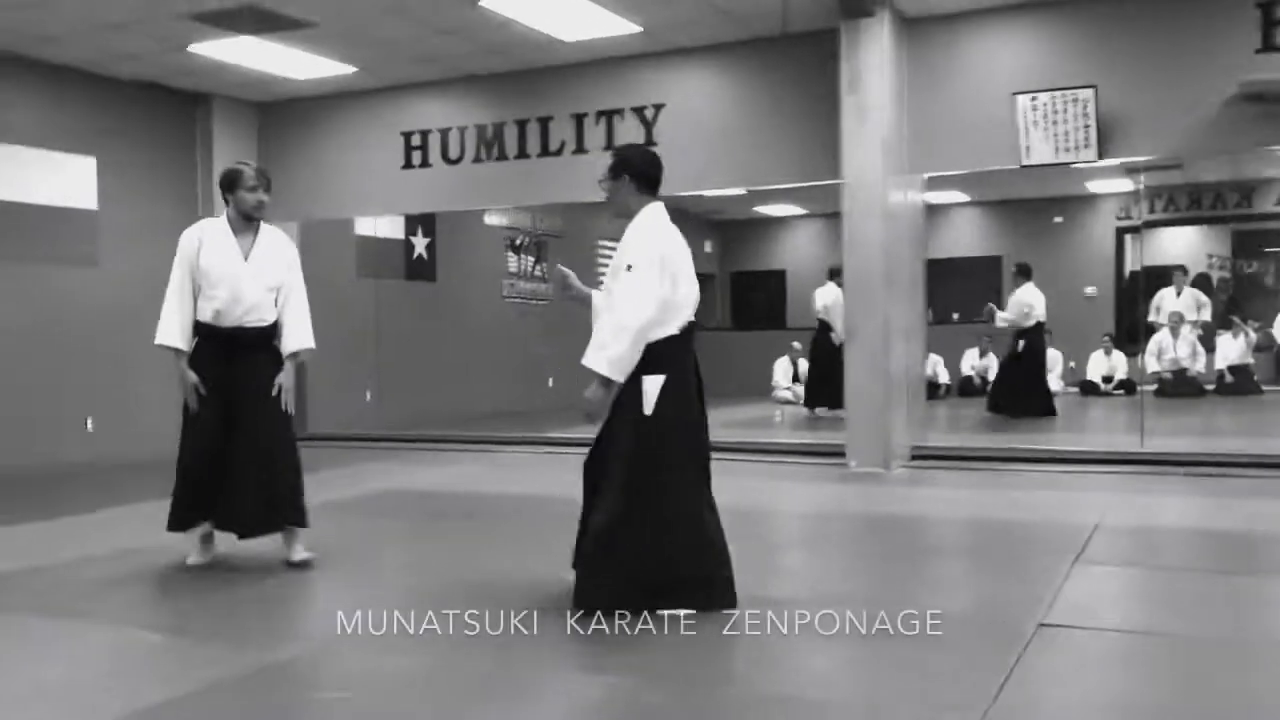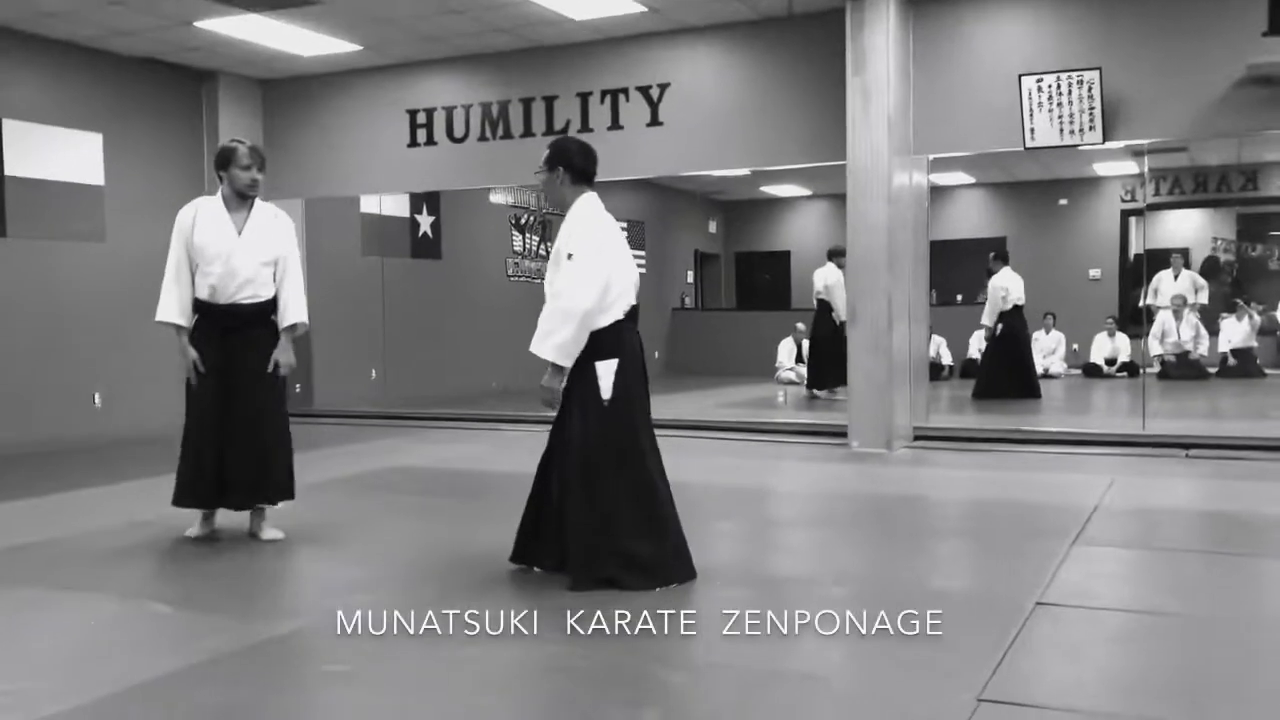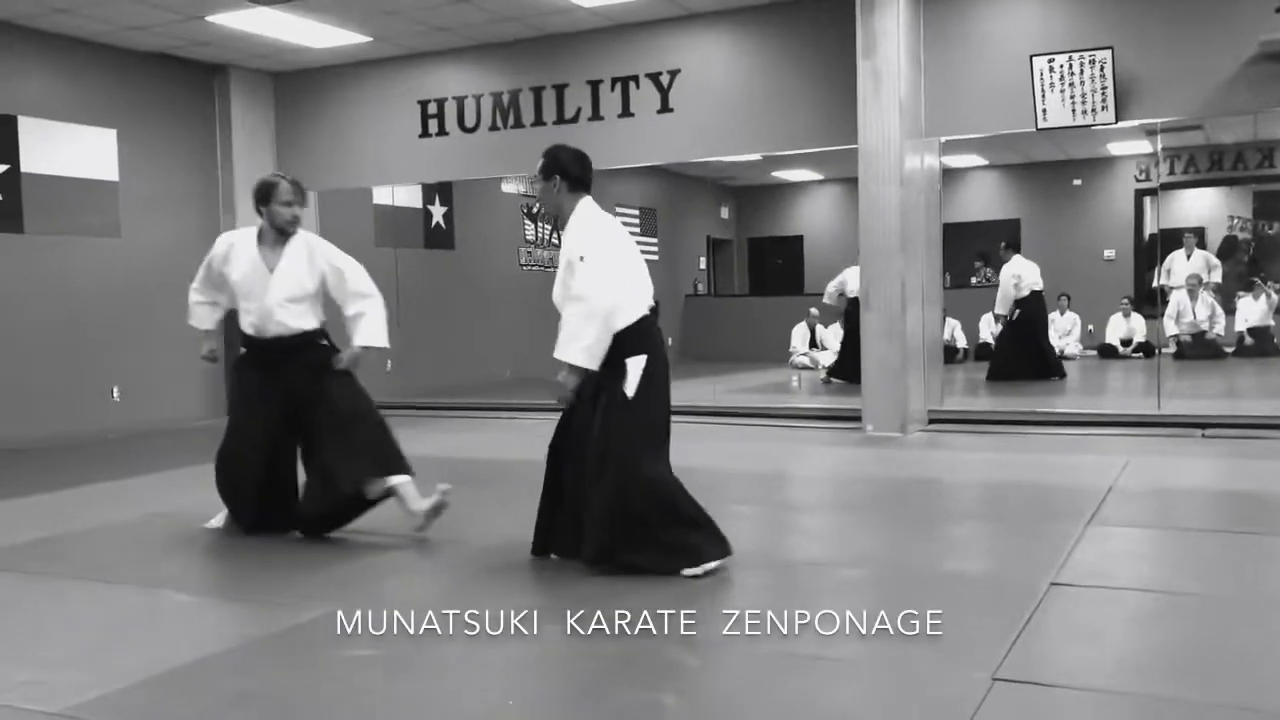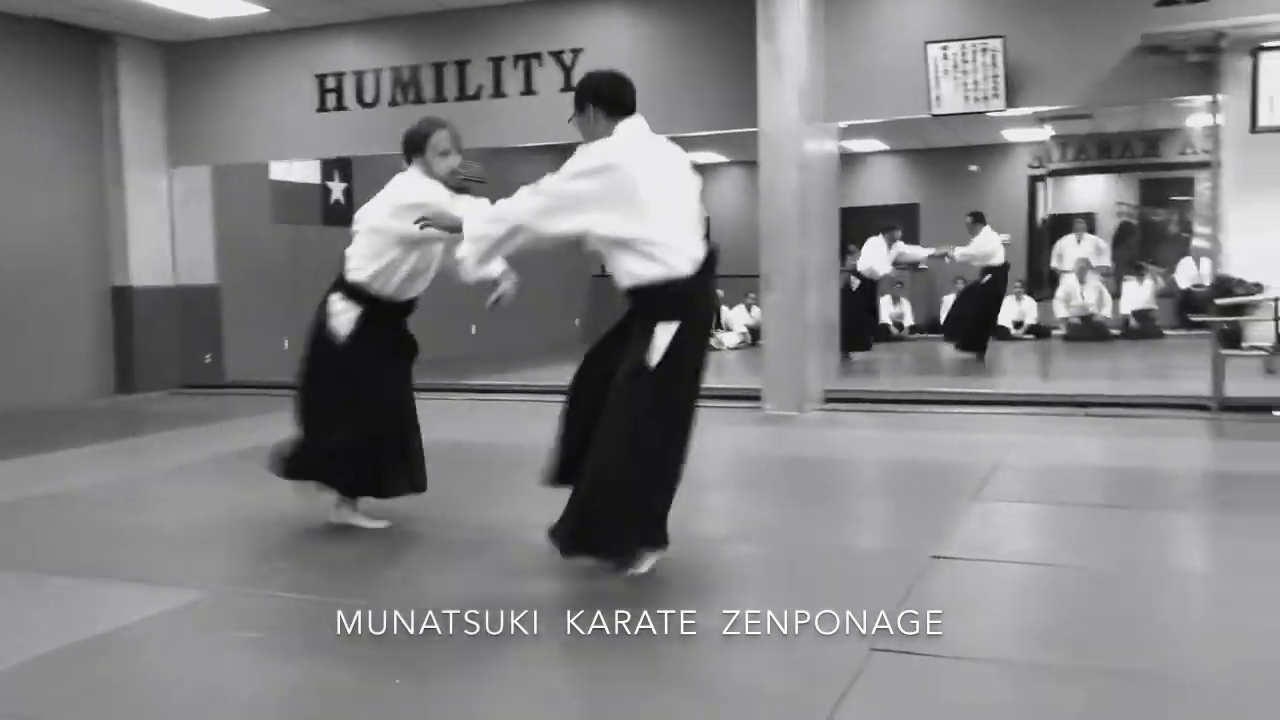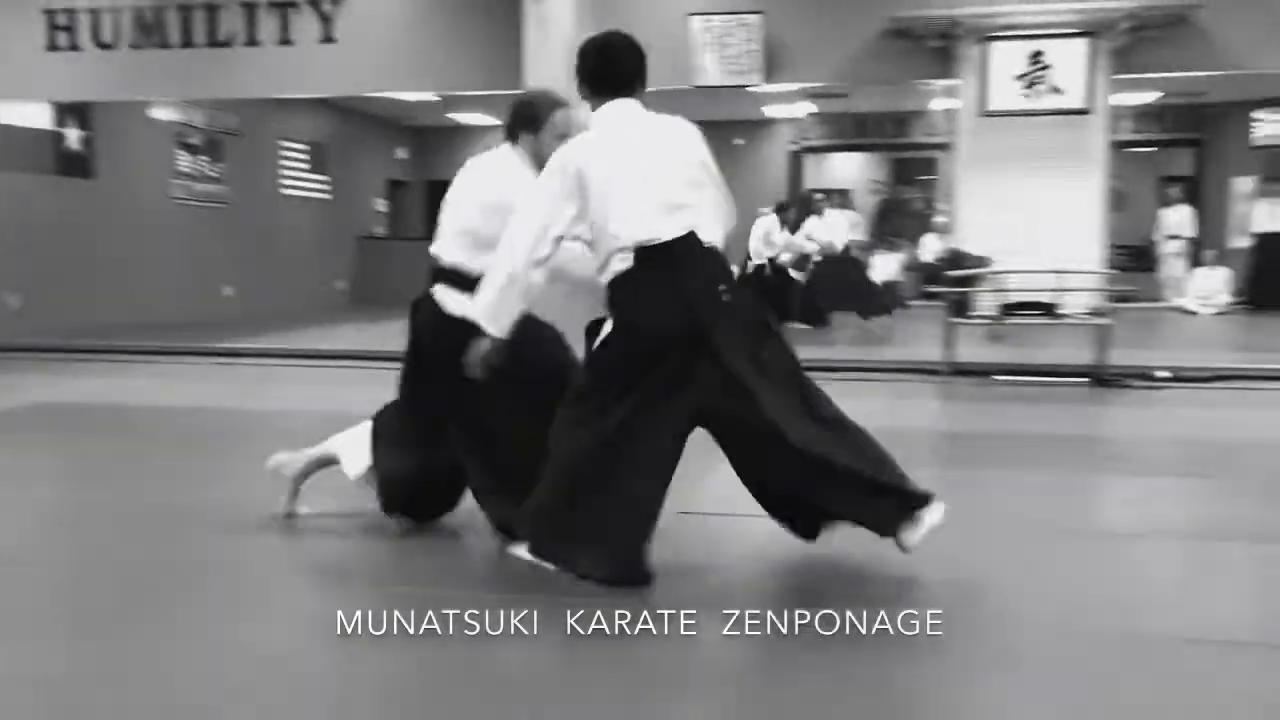
dt=0.5s
person 1, frame 1
left shoulder: (647, 235)
right shoulder: (656, 232)
left elbow: (635, 315)
left wrist: (603, 379)
right wrist: (583, 294)
left hip: (657, 373)
right hip: (659, 371)
left knee: (661, 484)
right knee: (614, 472)
left ankle: (692, 590)
person 1, frame 2
left shoulder: (583, 224)
right shoulder: (591, 220)
left elbow: (575, 302)
left wrist: (556, 367)
right wrist: (564, 364)
left hip: (604, 356)
right hip: (602, 353)
left knee: (619, 462)
right knee: (575, 458)
left ankle: (657, 564)
right ankle: (562, 552)
person 1, frame 3
left shoulder: (588, 228)
right shoulder: (587, 227)
left elbow: (596, 303)
left wrist: (573, 366)
right wrist: (580, 364)
left hip: (629, 355)
right hip: (615, 354)
left knee: (631, 459)
right knee: (577, 445)
left ankle: (698, 546)
right ankle: (578, 540)
person 1, frame 4
left shoulder: (607, 159)
right shoulder: (656, 152)
left elbow: (534, 210)
left wrist: (468, 227)
left hip: (671, 309)
right hip: (676, 299)
left knee: (638, 425)
right knee: (593, 391)
left ankle: (631, 539)
person 1, frame 5
left shoulder: (576, 156)
right shoulder: (680, 132)
left elbow: (523, 244)
right elbow: (719, 210)
left wrist: (491, 327)
left hip: (643, 300)
right hip: (706, 282)
left knee: (595, 421)
right knee: (785, 406)
left ankle: (563, 542)
right ankle: (899, 510)
person 2, frame 1
left shoulder: (282, 244)
right shoulder: (198, 237)
left elbow: (293, 305)
right elbow: (179, 300)
left wrist: (290, 366)
right wrist: (183, 363)
left hip: (260, 354)
right hip: (212, 352)
left knee: (274, 443)
right knee: (203, 447)
left ankle: (291, 536)
right ankle: (204, 536)
person 2, frame 2
left shoulder: (277, 220)
right shoulder: (193, 215)
left elbow: (290, 281)
right elbow: (178, 279)
left wrist: (288, 339)
right wrist: (185, 340)
left hip: (260, 329)
right hip: (210, 330)
left knee: (265, 422)
right knee: (206, 423)
left ankle: (258, 515)
right ankle: (207, 512)
person 2, frame 3
left shoulder: (317, 252)
right shoulder: (229, 246)
left elbow: (365, 297)
right elbow: (204, 289)
left wrist: (360, 347)
right wrist: (208, 335)
left hip: (310, 357)
right hip: (259, 361)
left knee: (355, 419)
right knee: (245, 445)
left ankle: (414, 507)
right ankle: (238, 512)
person 2, frame 4
left shoulder: (426, 195)
right shoulder: (412, 195)
left wrist: (496, 272)
left hip: (382, 317)
right hip: (353, 319)
left knee: (381, 410)
right knee: (364, 412)
left ankle: (344, 502)
right ankle: (293, 456)
person 2, frame 5
left shoulder: (492, 175)
right shoulder: (509, 185)
right elbow: (553, 249)
left hip: (455, 311)
right hip: (463, 316)
left knee: (426, 423)
right knee: (547, 390)
left ankle: (303, 463)
